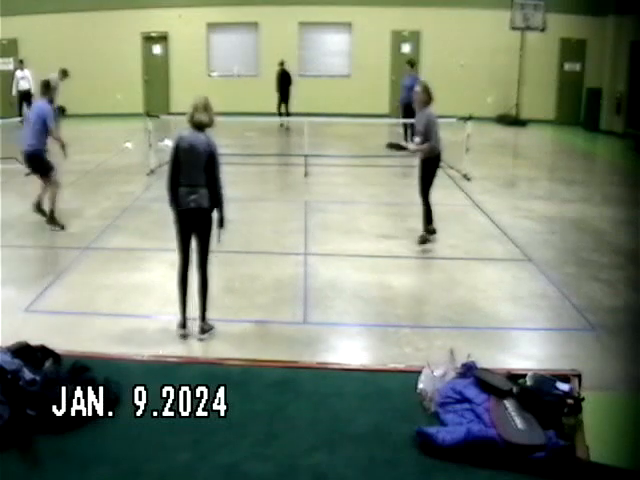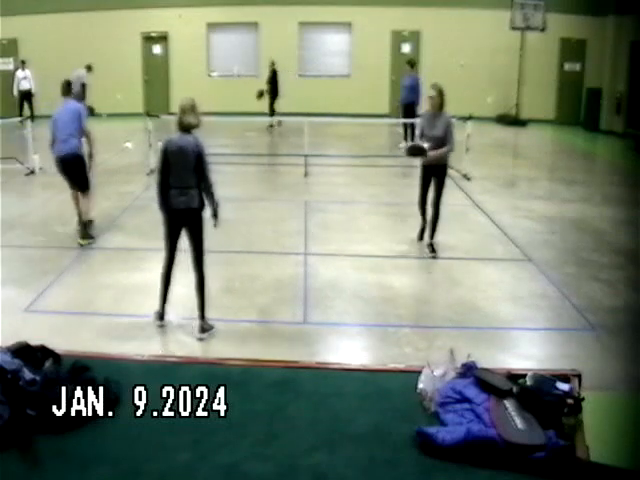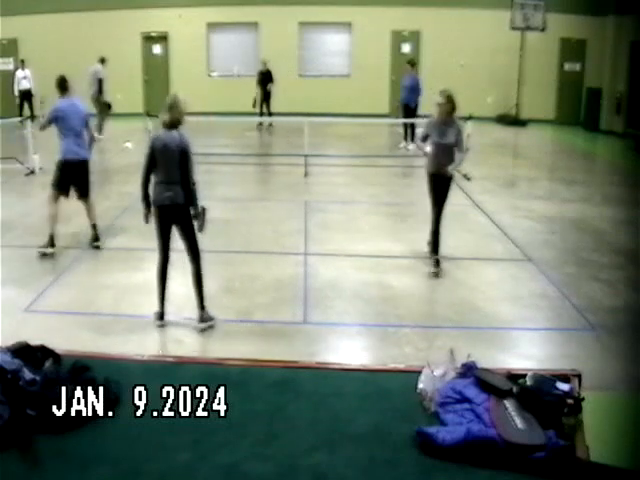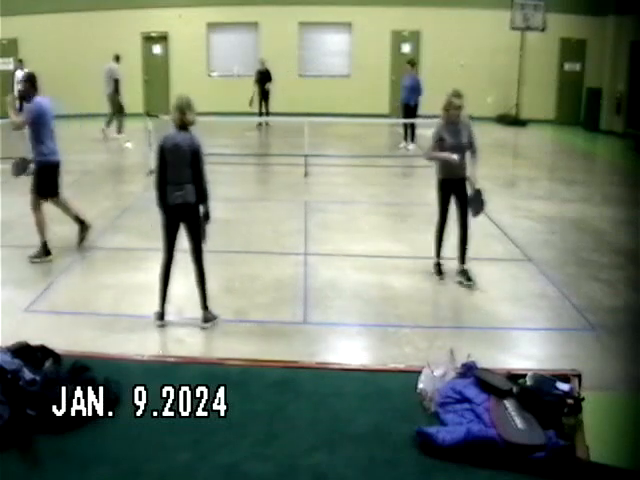
dt=0.4s
person 1, frame 1
left shoulder: (180, 141)
right shoulder: (209, 144)
left elbow: (172, 179)
right elbow: (215, 182)
left wrist: (174, 206)
right wrist: (220, 212)
left hip: (182, 207)
right hip: (202, 206)
left knee: (183, 262)
right knee: (202, 265)
left ankle: (183, 319)
right ankle: (202, 323)
person 1, frame 2
left shoulder: (168, 144)
right shoulder: (196, 145)
left elbow: (161, 181)
right elbow: (204, 180)
left wrist: (163, 208)
right wrist: (214, 206)
left hip: (172, 208)
right hip: (193, 207)
left knee: (169, 260)
right knee: (198, 265)
left ankle: (161, 312)
right ankle: (202, 322)
person 1, frame 3
left shoulder: (155, 141)
right shoulder: (181, 141)
left elbow: (146, 176)
right elbow: (188, 178)
left wrist: (146, 203)
right wrist: (194, 205)
left hip: (160, 203)
right hip: (179, 203)
left knee: (163, 257)
right knee: (194, 257)
left ankle: (161, 312)
right ankle: (202, 312)
person 1, frame 4
left shoulder: (165, 141)
right shoulder: (193, 142)
left elbow: (159, 177)
right elbow: (200, 178)
left wrist: (161, 203)
right wrist: (205, 205)
left hip: (170, 203)
right hip: (190, 202)
left knee: (167, 257)
right knee: (197, 258)
left ankle: (161, 312)
right ankle: (205, 312)
person 2, frame 1
left shoulder: (429, 115)
right shoulder: (420, 112)
left elbow: (434, 143)
left wrist: (416, 148)
right wrist: (415, 143)
left hip: (431, 158)
right hip: (425, 157)
left knee: (424, 194)
right knee: (424, 193)
left ankle: (425, 233)
right ankle: (430, 227)
person 2, frame 2
left shoulder: (446, 120)
right shoulder: (424, 117)
left elbow: (451, 146)
left wrist: (436, 153)
left hip: (440, 166)
right hip: (426, 164)
left knee: (436, 204)
right knee: (422, 200)
left ankle: (431, 240)
right ankle: (423, 224)
person 2, frame 3
left shoulder: (456, 126)
right shoulder: (431, 123)
left elbow: (461, 151)
right elbow: (422, 140)
left wrist: (454, 165)
right wrist: (426, 147)
left hip: (447, 174)
right hip: (433, 173)
left knee: (439, 213)
right knee: (436, 214)
left ankle: (432, 241)
right ankle: (435, 257)
person 2, frame 4
left shoulder: (466, 126)
right shoulder: (441, 127)
left elbow: (473, 151)
right elbow: (430, 154)
left wrist: (473, 172)
right wrist: (446, 155)
left hip: (460, 179)
right hip: (445, 179)
left knee: (463, 223)
right knee: (442, 220)
left ankle: (462, 268)
right ankle: (437, 260)
person 3, frame 1
left shoulder: (35, 106)
right shoulder: (47, 108)
right elbow: (54, 132)
left wrist: (44, 147)
right wrist: (63, 144)
left hip: (29, 151)
right hip: (35, 152)
left knee: (49, 181)
right knee: (54, 183)
left ankle: (38, 204)
right ankle: (52, 217)
person 3, frame 2
left shoulder: (57, 112)
right shoulder: (78, 107)
left elbow: (52, 140)
right elbow: (86, 131)
right wrist: (91, 150)
left hip: (60, 157)
right hip: (74, 154)
left knee: (75, 188)
right knee: (85, 193)
left ankle: (82, 220)
right ankle: (83, 232)
person 3, frame 3
left shoulder: (58, 108)
right shoulder: (82, 107)
left elbow: (42, 127)
right elbow: (91, 136)
left hip: (67, 160)
right hip: (83, 160)
left knee: (53, 200)
right knee: (86, 200)
left ankle: (51, 242)
right ankle: (95, 235)
person 3, frame 4
left shoulder: (35, 105)
right shoulder: (45, 102)
left elbow: (17, 125)
left wrist: (10, 108)
left hip: (44, 161)
right hip: (53, 158)
left knee: (35, 205)
right knee: (55, 198)
left ankle: (45, 249)
right ankle: (81, 223)
